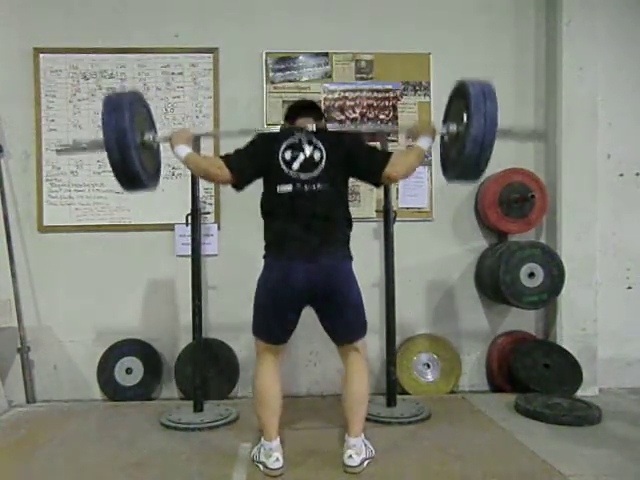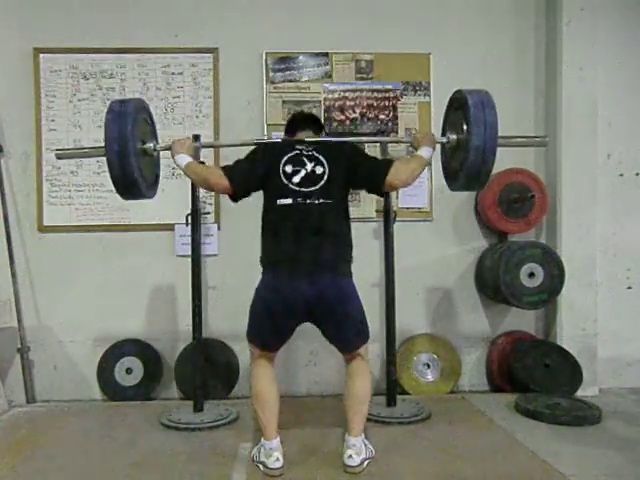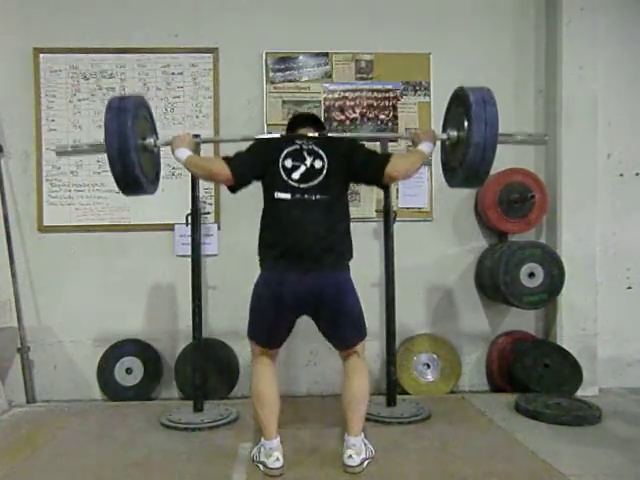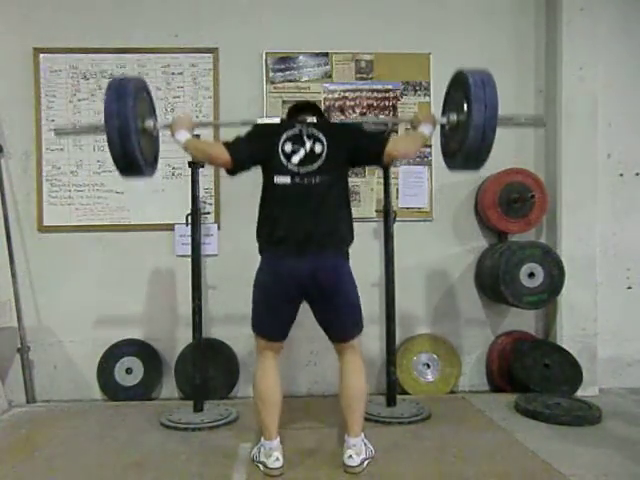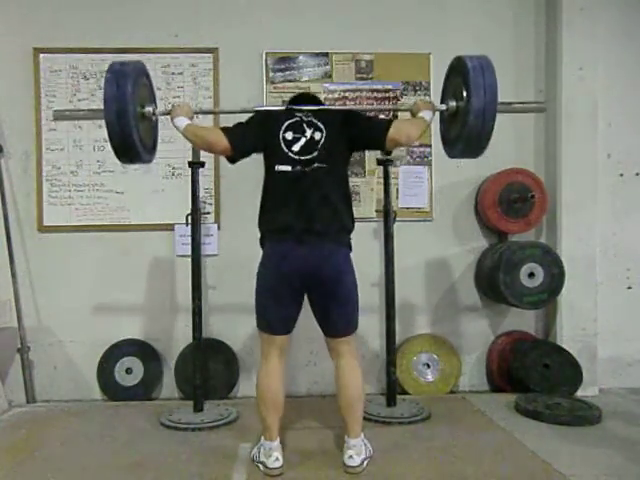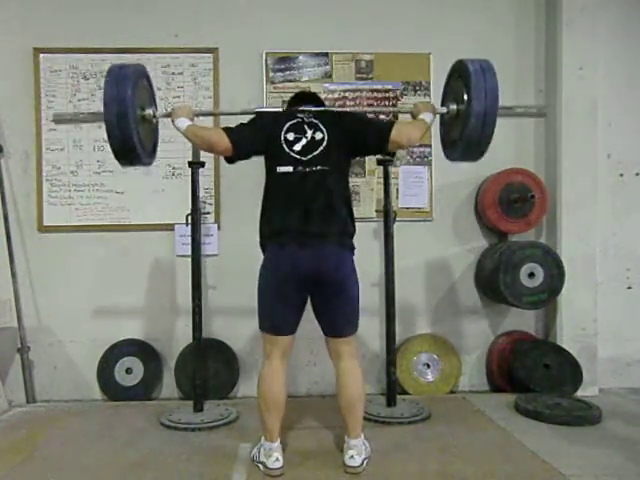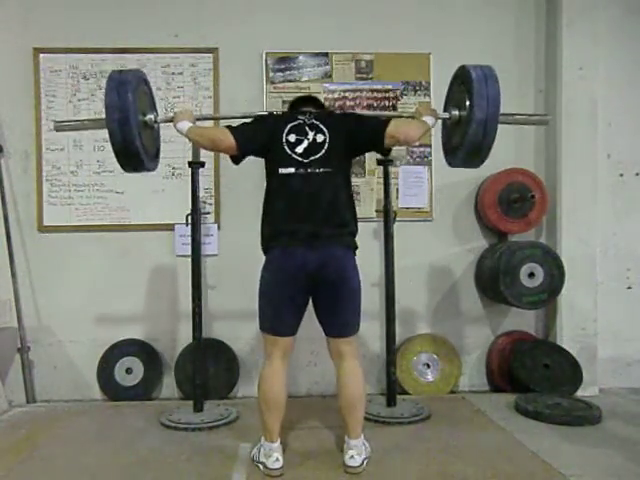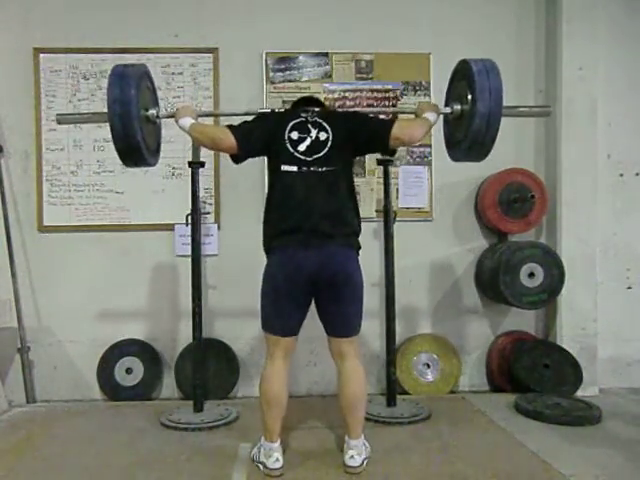
dt=0.1s
person 1, frame 1
left shoulder: (268, 143)
right shoulder: (342, 142)
left elbow: (221, 172)
right elbow: (395, 171)
left wrist: (183, 149)
right wrist: (423, 142)
left hip: (281, 269)
right hip: (334, 268)
left knee: (267, 357)
right knee: (354, 355)
right ankle: (355, 447)
person 1, frame 2
left shoulder: (268, 153)
right shoulder: (343, 153)
left elbow: (219, 182)
right elbow: (397, 178)
left wrist: (183, 158)
right wrist: (424, 151)
left hip: (279, 283)
right hip: (334, 282)
left knee: (261, 359)
right knee: (358, 358)
left ankle: (271, 450)
right ankle: (356, 446)
person 1, frame 3
left shoulder: (268, 150)
right shoulder: (343, 150)
left elbow: (220, 172)
right elbow: (398, 170)
left wrist: (183, 151)
right wrist: (424, 145)
left hip: (278, 277)
right hip: (332, 277)
left knee: (262, 358)
right knee: (354, 357)
left ankle: (271, 449)
right ankle: (355, 446)
person 1, frame 4
left shoulder: (267, 134)
right shoulder: (343, 133)
left elbow: (219, 156)
right elbow: (400, 150)
left wrist: (183, 135)
right wrist: (424, 129)
left hip: (278, 264)
right hip: (331, 263)
left knee: (267, 354)
right knee: (350, 352)
left ankle: (271, 450)
right ankle: (355, 447)
person 1, frame 5
left shoulder: (268, 121)
right shoulder: (343, 121)
left elbow: (218, 142)
right elbow: (402, 135)
left wrist: (182, 120)
right wrist: (424, 115)
left hip: (279, 254)
right hip: (332, 253)
left knee: (272, 354)
right knee: (344, 353)
left ankle: (271, 449)
right ankle: (355, 446)
person 1, frame 6
left shoulder: (269, 123)
right shoulder: (344, 123)
left elbow: (220, 143)
right elbow: (404, 137)
left wrist: (183, 121)
right wrist: (425, 117)
left hip: (281, 256)
right hip: (334, 255)
left knee: (275, 355)
right knee: (345, 354)
right ankle: (355, 447)
person 1, frame 7
left shoulder: (271, 125)
right shoulder: (345, 124)
left elbow: (223, 141)
right elbow: (403, 133)
left wrist: (184, 124)
right wrist: (426, 118)
left hip: (284, 256)
right hip: (337, 255)
left knee: (276, 355)
right knee: (345, 354)
left ankle: (271, 449)
right ankle: (355, 447)
person 1, frame 8
left shoulder: (273, 123)
right shoulder: (347, 123)
left elbow: (223, 140)
right elbow: (407, 134)
left wrist: (186, 121)
right wrist: (429, 115)
left hip: (286, 256)
right hip: (340, 255)
left knee: (277, 355)
right knee: (347, 354)
left ankle: (271, 450)
right ankle: (355, 448)
